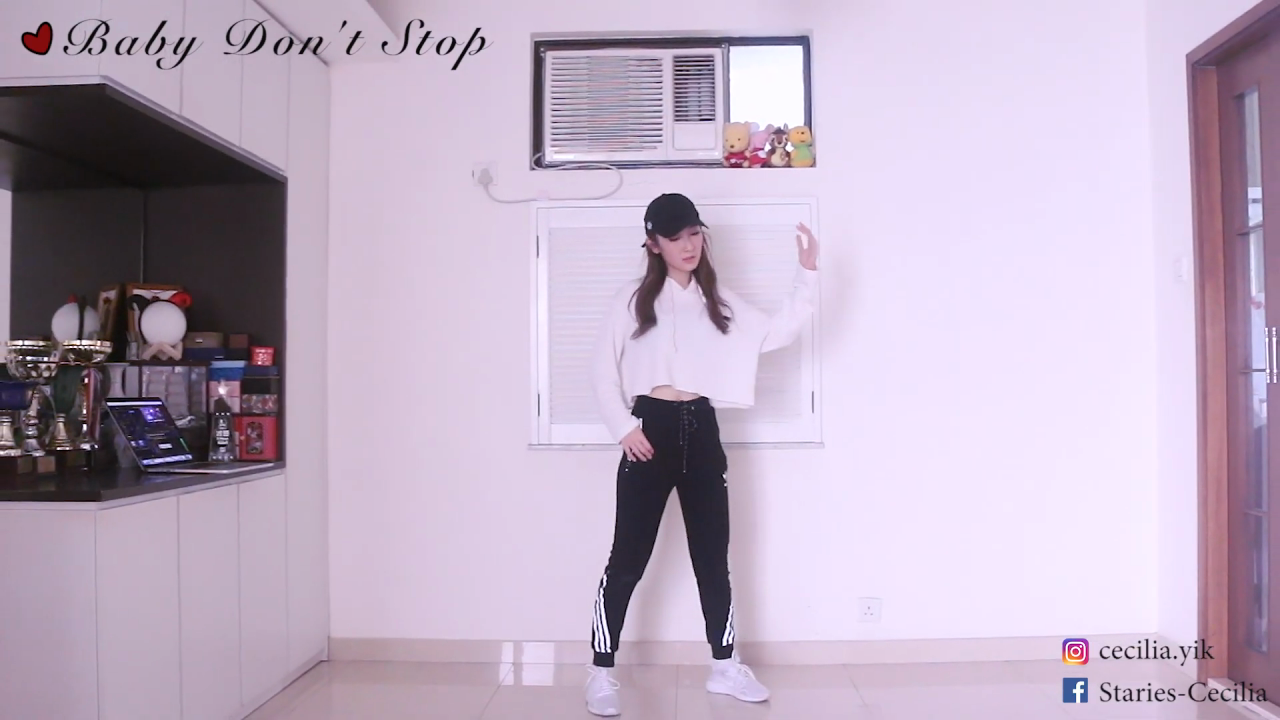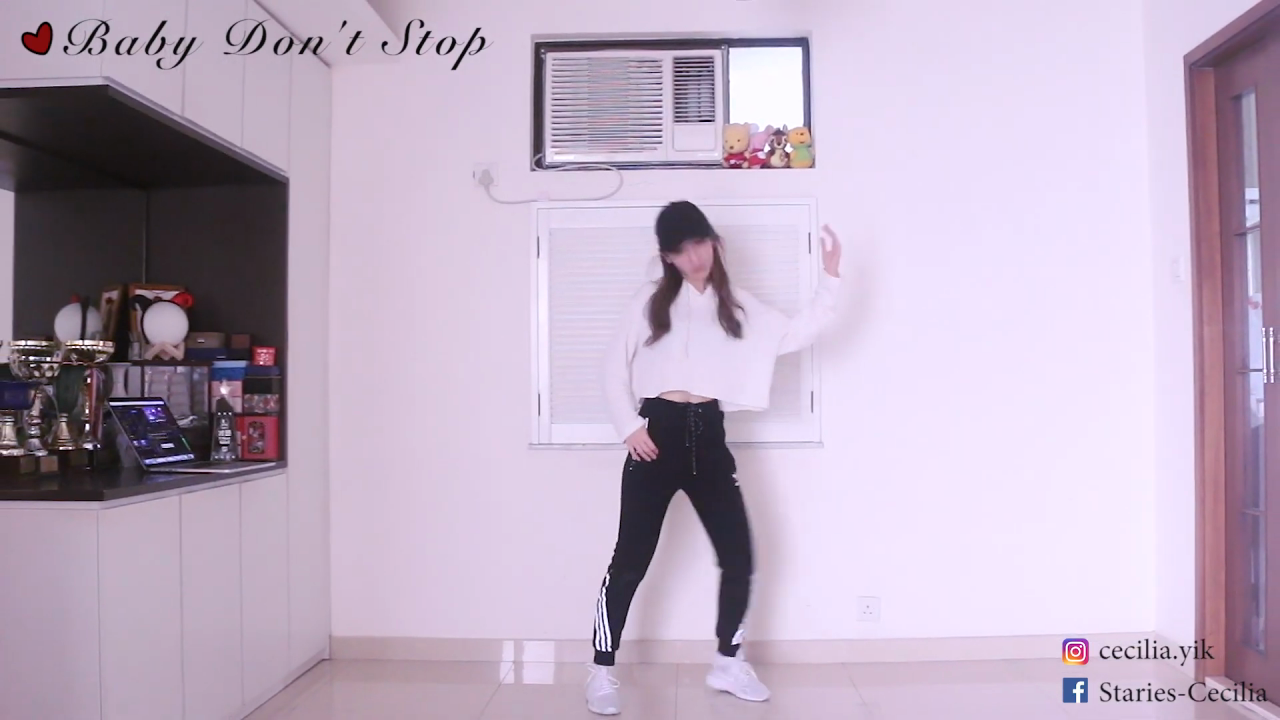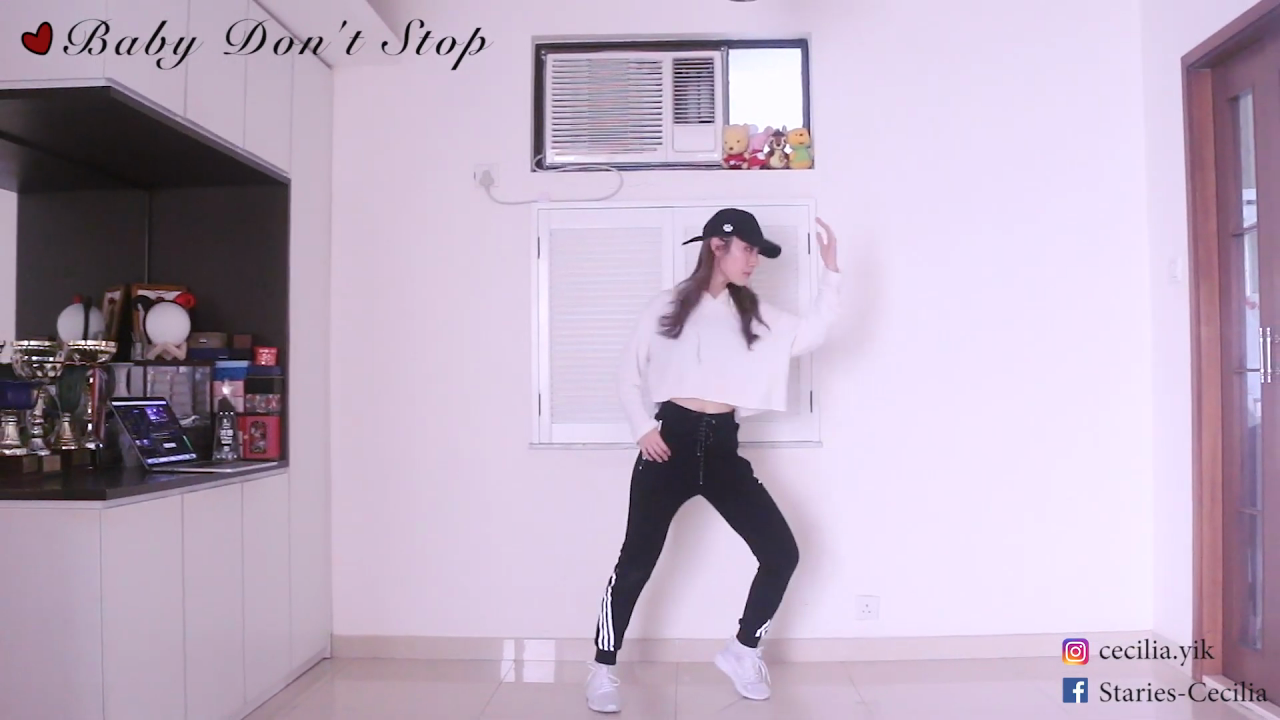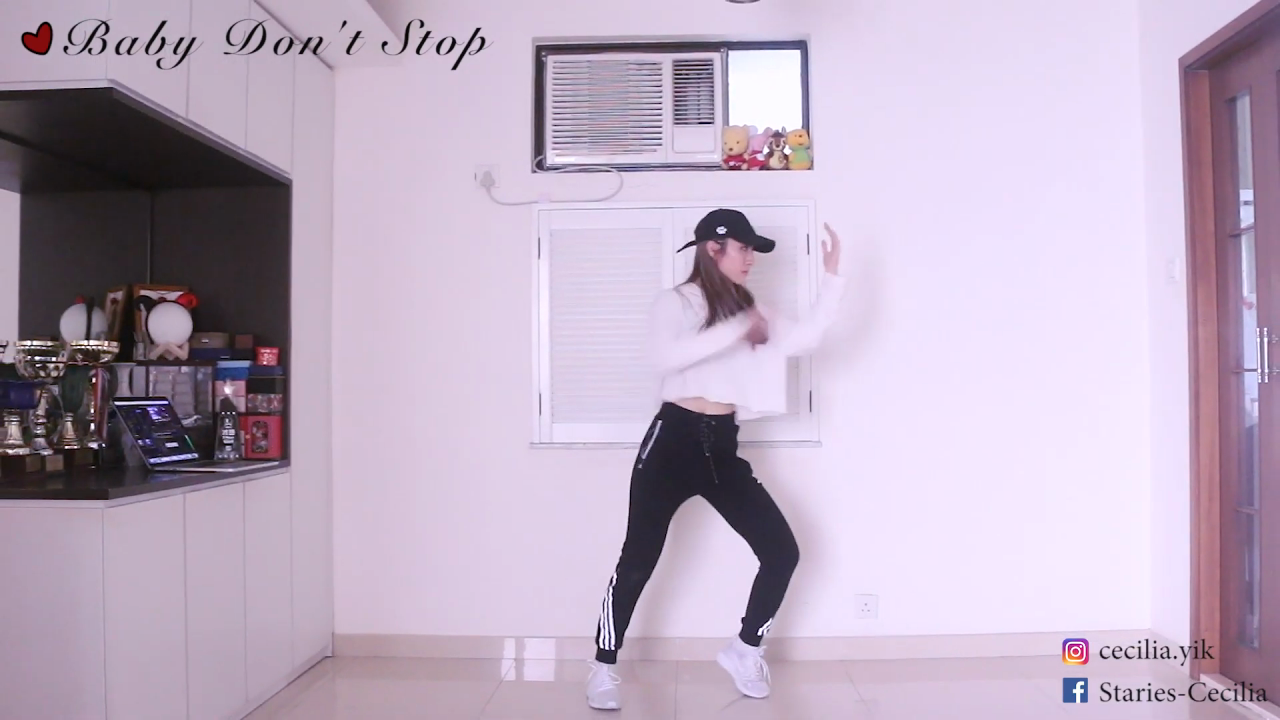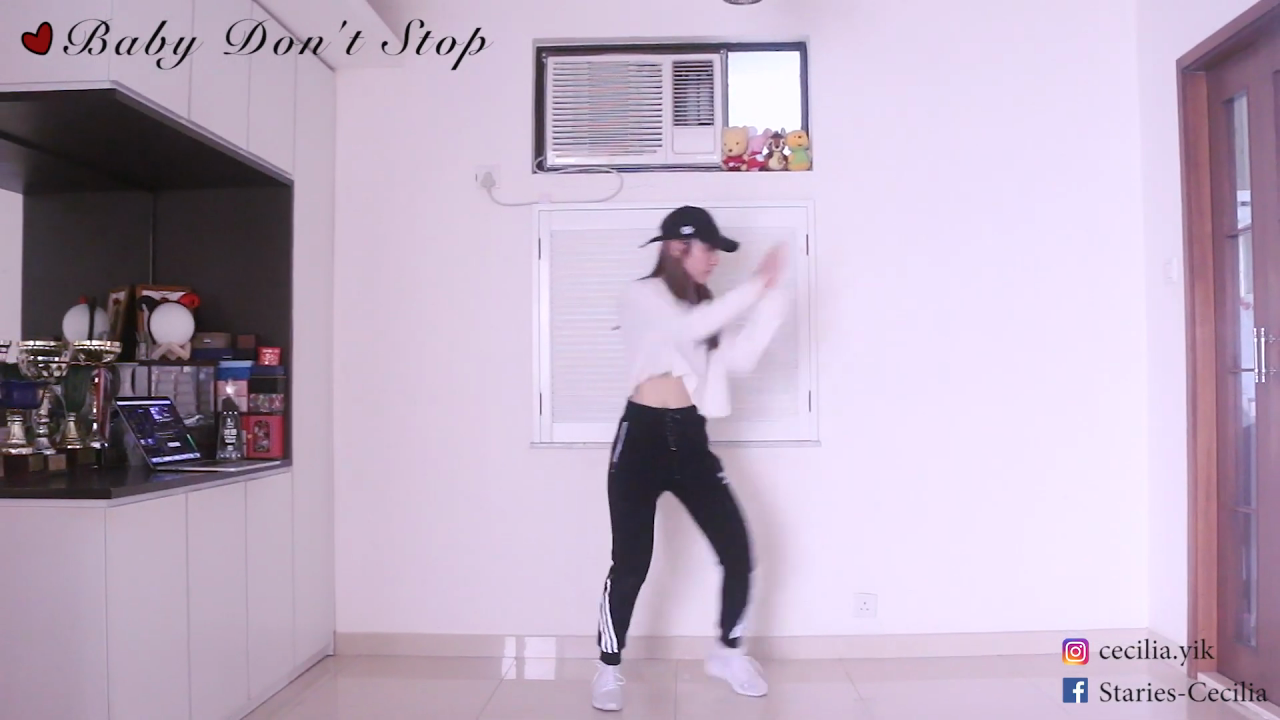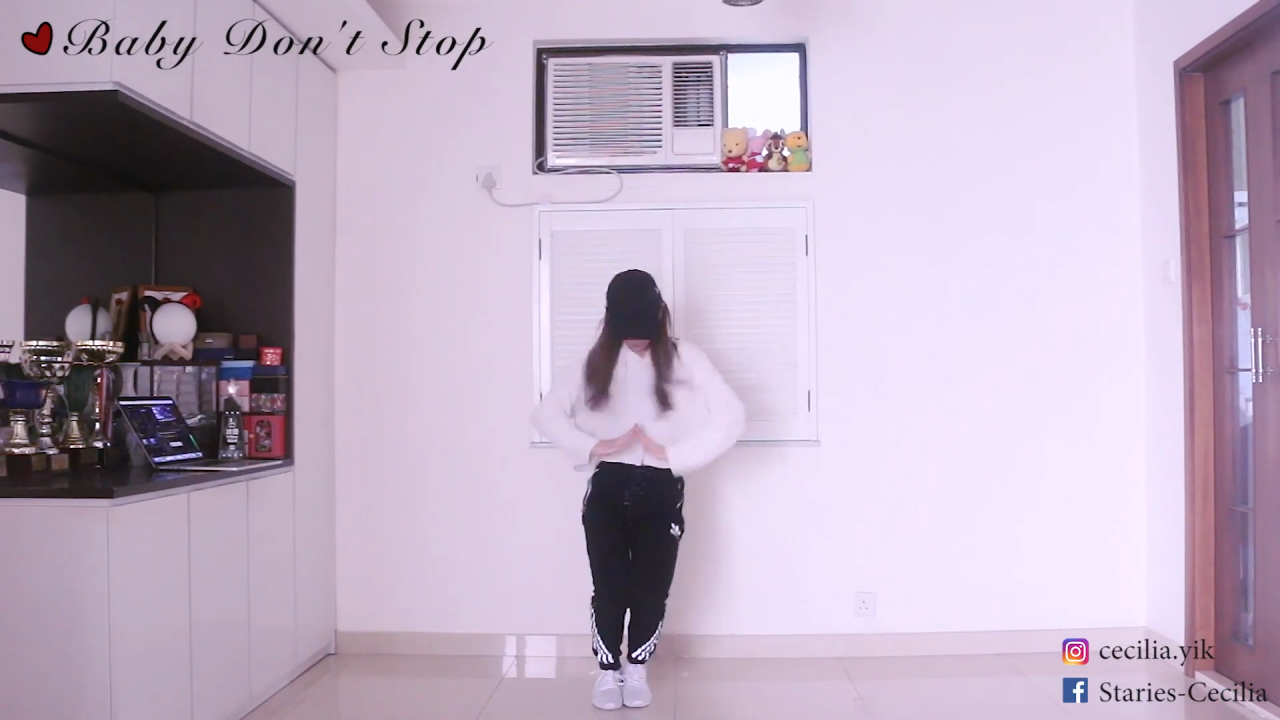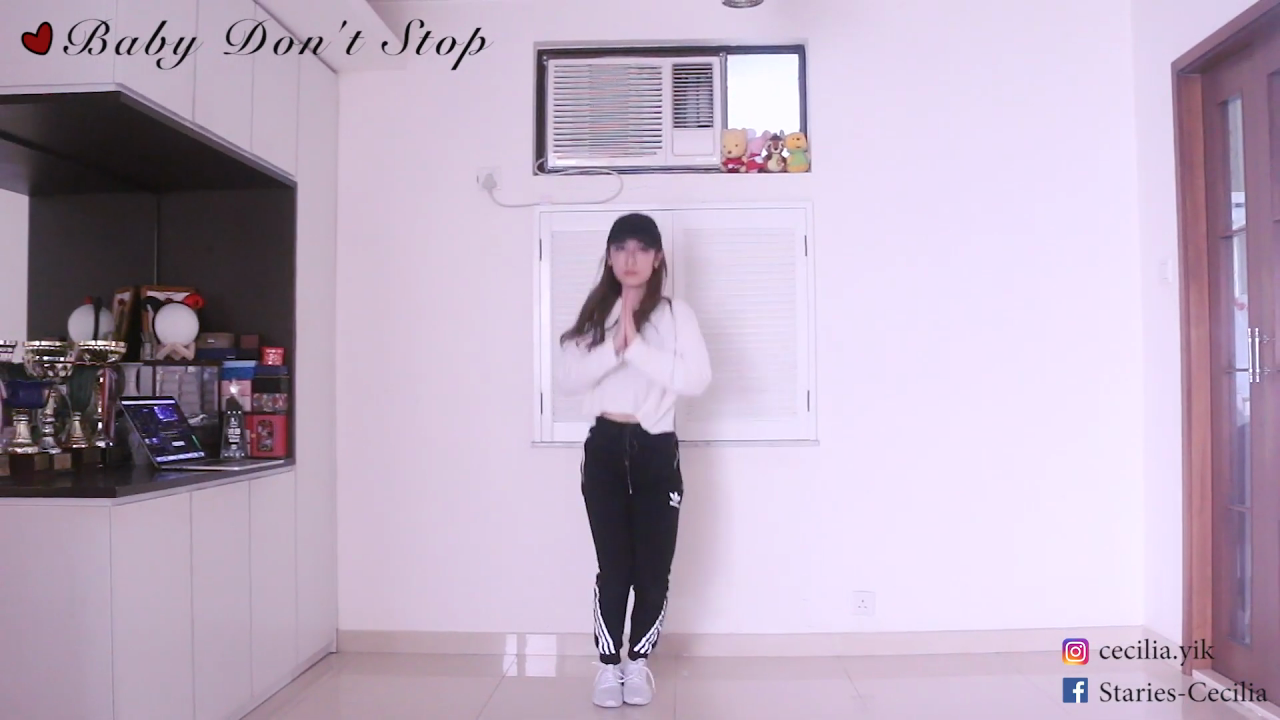
dt=0.3s
person 1, frame 1
left shoulder: (719, 301)
right shoulder: (633, 299)
left elbow: (777, 333)
right elbow: (603, 368)
left wrist: (807, 273)
right wrist: (623, 427)
left hip: (702, 432)
right hip: (651, 430)
left knee: (712, 558)
right knee: (627, 559)
left ankle: (724, 666)
right ankle: (601, 672)
person 1, frame 2
left shoulder: (739, 305)
right shoulder: (650, 302)
left elbow: (797, 335)
right elbow: (615, 368)
left wrist: (830, 279)
right wrist: (629, 426)
left hip: (708, 438)
right hip: (658, 433)
left knee: (738, 554)
right knee: (630, 561)
left ankle: (727, 662)
right ankle: (602, 671)
person 1, frame 3
left shoulder: (754, 313)
right shoulder: (670, 306)
left elbow: (810, 334)
right elbow: (630, 371)
left wrist: (830, 273)
right wrist: (643, 427)
left hip: (722, 447)
right hip: (672, 441)
left knee: (781, 552)
right knee: (636, 561)
left ankle: (742, 650)
right ankle: (603, 670)
person 1, frame 4
left shoulder: (750, 311)
right shoulder: (675, 302)
left elbow: (803, 338)
right elbow: (664, 355)
left wrist: (832, 277)
right wrist: (732, 333)
left hip: (722, 446)
right hip: (673, 440)
left knee: (782, 551)
right knee: (638, 560)
left ankle: (745, 650)
right ankle: (603, 667)
person 1, frame 5
left shoulder: (705, 309)
right shoulder: (641, 296)
left elbow: (740, 359)
right elbow: (686, 328)
left wrist: (769, 296)
right wrist: (753, 287)
left hip: (690, 437)
right hip: (642, 434)
left knee: (737, 551)
right knee: (631, 562)
left ankle: (729, 653)
right ankle: (608, 668)
person 1, frame 6
left shoulder: (686, 360)
right shoulder: (599, 362)
left elbow: (732, 419)
right elbow: (545, 415)
left wrist: (678, 455)
right wrist: (592, 446)
left hip: (660, 491)
right hip: (609, 487)
left knee: (650, 596)
right knee: (610, 594)
left ankle: (636, 665)
right ankle: (608, 668)
person 1, frame 7
left shoulder: (677, 315)
right shoulder: (593, 315)
left elbow: (697, 379)
right elbow: (567, 377)
left wrist: (637, 345)
right wrist: (613, 347)
left hip: (657, 452)
right hip: (605, 449)
left knee: (653, 573)
right knee: (614, 569)
left ankle: (638, 662)
right ankle: (609, 665)
